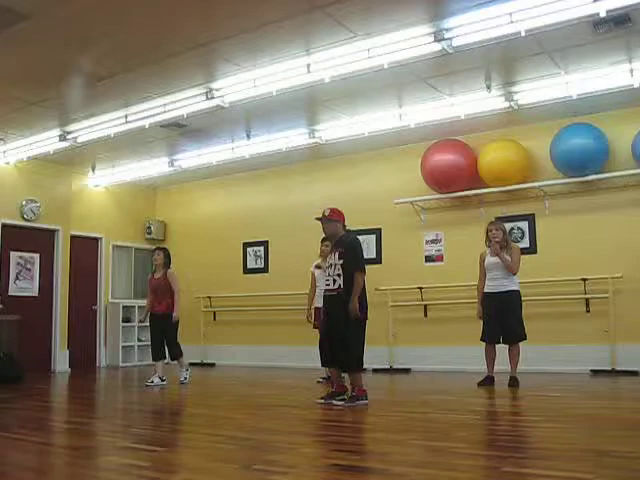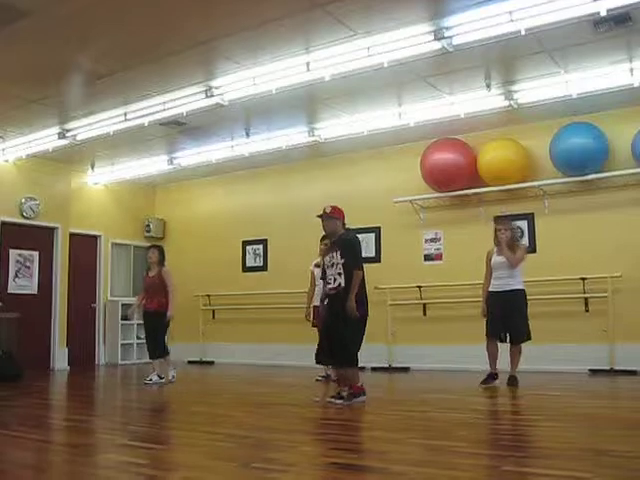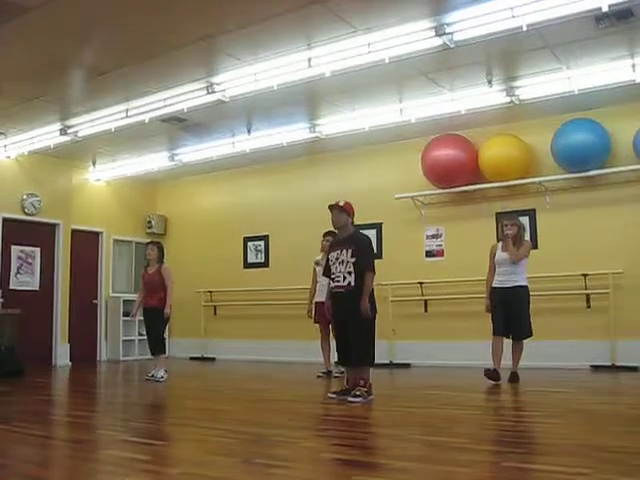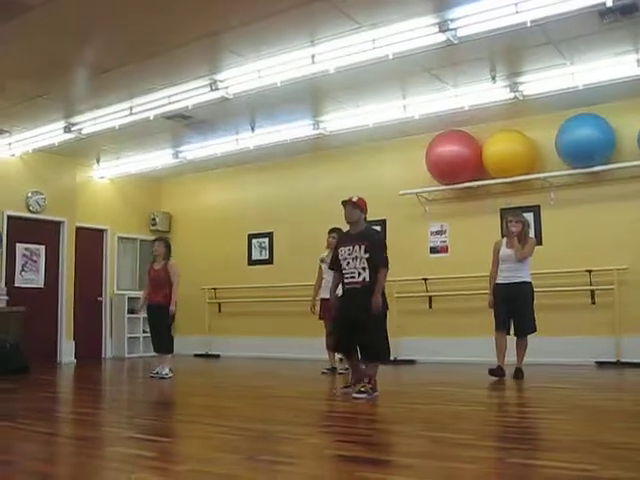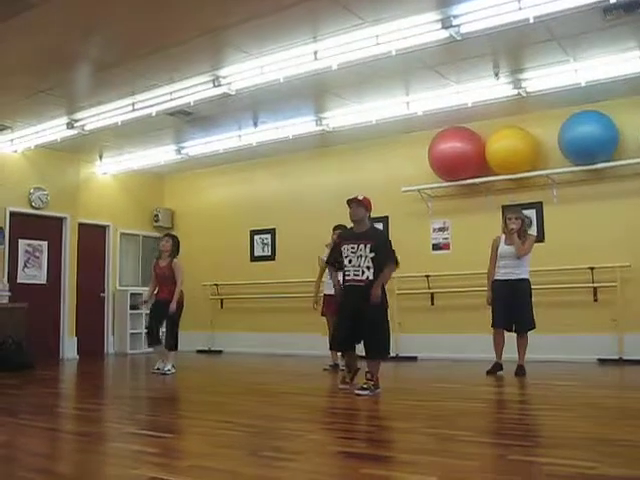
dt=0.3s
person 1, frame 1
left shoulder: (351, 242)
right shoulder: (335, 247)
left elbow: (360, 272)
left wrist: (354, 300)
right wrist: (325, 304)
left hip: (349, 307)
right hip: (334, 306)
left knee: (350, 350)
right knee: (331, 349)
left ankle: (359, 392)
right ankle: (337, 388)
person 1, frame 2
left shoulder: (349, 240)
right shoulder: (330, 247)
left elbow: (358, 270)
left wrist: (352, 298)
right wrist: (324, 301)
left hip: (350, 304)
right hip: (334, 304)
left knee: (346, 348)
right knee: (332, 347)
left ankle: (356, 388)
right ankle: (346, 386)
person 1, frame 3
left shoulder: (361, 240)
right shoulder: (333, 245)
left elbow: (369, 271)
left wrist: (365, 299)
right wrist: (329, 299)
left hip: (358, 303)
right hip: (340, 303)
left knee: (361, 346)
right knee: (345, 347)
left ankle: (365, 387)
right ankle: (352, 384)
person 1, frame 4
left shoulder: (374, 237)
right shoulder: (342, 240)
left elbow: (383, 268)
right elbow: (338, 270)
left wrist: (378, 295)
right wrist: (333, 291)
left hip: (369, 299)
right hip: (348, 298)
left knee: (372, 342)
right knee: (344, 340)
left ankle: (370, 383)
right ankle: (357, 374)
person 1, frame 5
left shoulder: (378, 236)
right shoulder: (343, 238)
left elbow: (392, 263)
right elbow: (332, 263)
left wrist: (378, 286)
right wrist: (335, 281)
left hip: (371, 296)
right hip: (348, 296)
left knee: (374, 339)
right knee: (342, 338)
left ankle: (372, 380)
right ankle: (351, 371)
person 2, frame 1
left shoulder: (513, 249)
right shoulder: (484, 254)
left elbow: (513, 270)
right elbow: (481, 281)
left wrist: (499, 253)
right wrist: (479, 303)
left hip: (510, 295)
right hip: (490, 297)
left knee: (513, 338)
right knee: (489, 339)
left ankle: (513, 375)
right ankle: (490, 375)
person 2, frame 2
left shoulder: (519, 248)
right shoulder: (491, 253)
left elbow: (513, 263)
right elbow: (487, 279)
left wrist: (504, 246)
right wrist: (484, 301)
left hip: (515, 294)
right hip: (495, 296)
left knee: (517, 337)
right knee: (491, 336)
left ankle: (513, 374)
right ankle: (493, 372)
person 2, frame 3
left shoulder: (525, 245)
right shoulder: (495, 248)
left elbow: (515, 258)
right elbow: (491, 274)
left wrist: (510, 241)
right wrist: (487, 297)
left hip: (518, 291)
right hip: (498, 291)
left knee: (518, 334)
right knee: (498, 332)
left ankle: (514, 371)
right ankle: (496, 369)
person 2, frame 4
left shoulder: (529, 241)
right shoulder: (499, 244)
left elbow: (521, 257)
right elbow: (494, 270)
left wrist: (515, 238)
right wrist: (491, 293)
left hip: (522, 287)
right hip: (502, 287)
left knee: (522, 330)
right knee: (500, 328)
left ankle: (519, 366)
right ankle: (500, 366)
person 2, frame 5
left shoulder: (528, 239)
right shoulder: (498, 240)
left elbow: (520, 253)
right elbow: (492, 266)
left wrist: (514, 235)
right wrist: (489, 289)
left hip: (520, 284)
right hip: (500, 284)
left knee: (522, 327)
right knee: (498, 325)
left ankle: (521, 364)
right ankle: (498, 362)
person 3, frame 1
right shoulder: (315, 265)
right elbow: (312, 289)
left wrist: (324, 266)
right wrist: (309, 308)
right hip: (319, 306)
right knee: (323, 341)
right ankle: (327, 373)
person 3, frame 2
right shoulder: (315, 264)
right elbow: (311, 287)
left wrist: (323, 266)
right wrist: (308, 307)
right hip: (318, 305)
right knee: (321, 339)
right ankle: (326, 371)
person 3, frame 3
right shoulder: (317, 260)
right elbow: (314, 284)
left wrist: (323, 264)
right wrist: (310, 303)
right hip: (320, 301)
right knee: (324, 335)
left ankle: (339, 368)
right ankle: (327, 368)
person 3, frame 4
right shoulder: (323, 257)
right elbow: (319, 280)
left wrist: (328, 262)
right wrist: (313, 299)
right hip: (325, 298)
right knee: (329, 332)
left ankle: (344, 364)
right ankle: (332, 364)
person 3, frame 5
right shoulder: (326, 253)
right elbow: (320, 276)
right wrist: (316, 294)
right hip: (328, 294)
right knee: (331, 329)
right ankle: (334, 361)
person 4, frame 1
left shoulder: (169, 273)
right shoulder: (151, 276)
left elbow: (176, 292)
left wrist: (176, 311)
right wrist: (145, 314)
left hip: (168, 313)
right hip: (155, 314)
left knee: (171, 342)
right knee: (156, 344)
left ankle: (184, 369)
right ankle: (159, 376)
person 4, frame 2
left shoulder: (164, 271)
right shoulder: (146, 274)
left elbow: (170, 290)
left wrist: (170, 309)
right wrist: (135, 307)
left hip: (161, 311)
right hip: (148, 311)
left knee: (159, 341)
right knee: (150, 341)
left ankle: (170, 369)
right ankle: (157, 373)
person 4, frame 3
left shoulder: (163, 268)
right shoulder: (145, 270)
left elbow: (169, 287)
right elbow: (142, 291)
left wrist: (168, 306)
right wrist: (136, 308)
left hip: (161, 307)
right hip: (148, 308)
left knee: (158, 337)
right knee: (151, 338)
left ankle: (162, 370)
right ankle: (157, 368)
person 4, frame 4
left shoulder: (169, 264)
right shoulder: (151, 267)
left elbow: (175, 284)
right elbow: (148, 287)
left wrist: (173, 303)
right wrist: (142, 303)
left hip: (165, 304)
right hip: (152, 305)
left knee: (166, 334)
right knee: (155, 335)
left ankle: (168, 367)
right ankle: (161, 365)
person 4, frame 5
left shoulder: (175, 262)
right shoulder: (156, 262)
left elbow: (179, 282)
right elbow: (154, 282)
left wrist: (174, 301)
right wrist: (148, 297)
left hip: (173, 300)
right hip: (160, 299)
left knee: (171, 331)
right knee: (152, 329)
left ankle: (170, 364)
right ankle: (162, 359)
